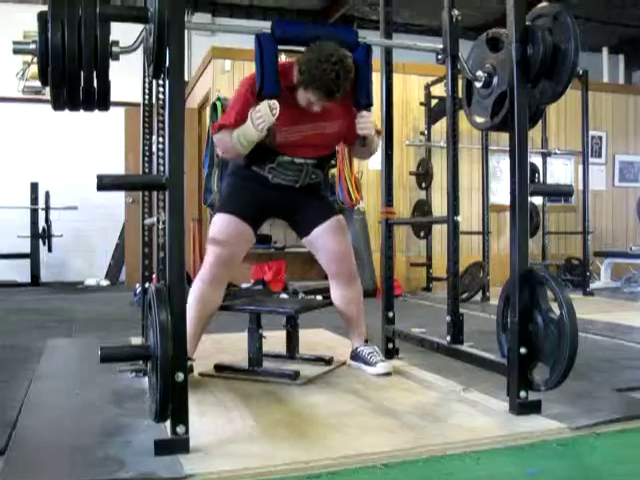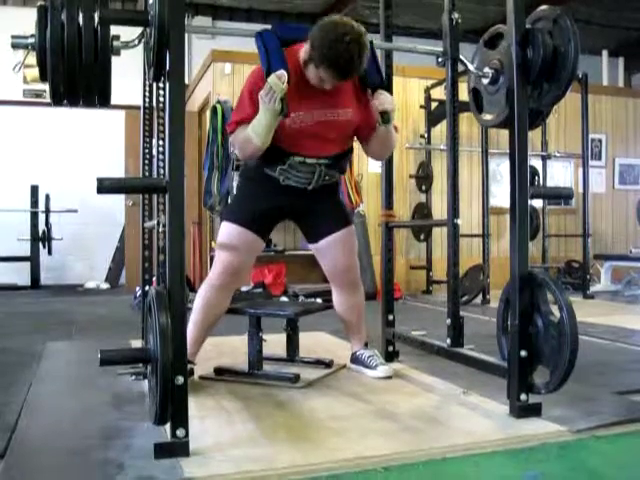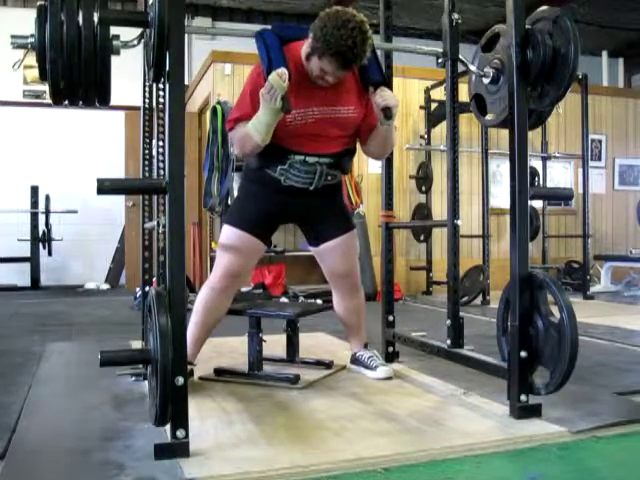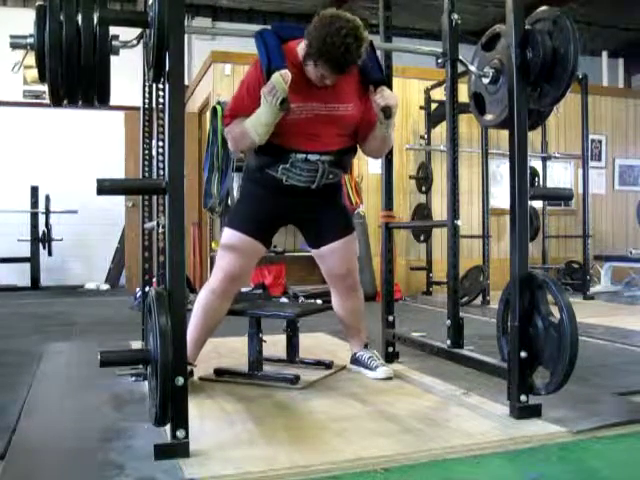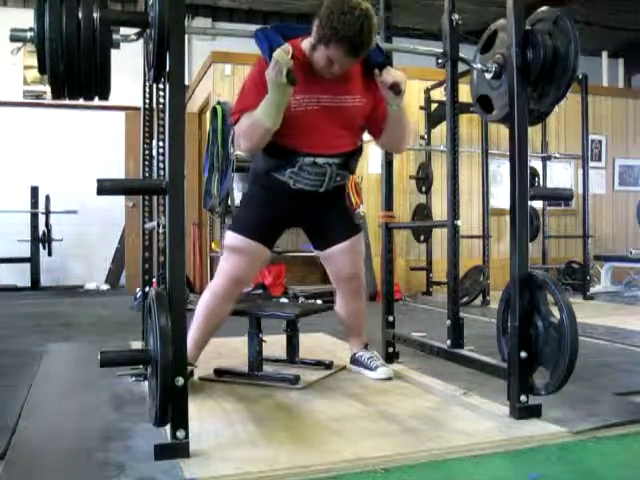
dt=0.7s
person 1, frame 1
left shoulder: (345, 96)
right shoulder: (261, 85)
left elbow: (361, 152)
right elbow: (223, 148)
left wrist: (368, 137)
right wrist: (252, 130)
left hip: (307, 187)
right hip: (252, 181)
left knee: (344, 265)
right knee: (216, 263)
left ankle: (360, 346)
right ankle: (183, 355)
person 1, frame 2
left shoulder: (357, 85)
right shoulder: (271, 74)
left elbow: (378, 152)
right elbow: (242, 149)
left wrist: (384, 121)
right wrist: (268, 114)
left hip: (321, 190)
right hip: (264, 183)
left knee: (347, 275)
right knee: (225, 272)
left ankle: (359, 350)
right ankle: (185, 358)
person 1, frame 3
left shoulder: (360, 82)
right shoulder: (274, 70)
left elbow: (377, 150)
right elbow: (241, 146)
left wrist: (386, 119)
right wrist: (268, 111)
left hip: (324, 191)
right hip: (266, 186)
left knee: (348, 277)
right knee: (225, 275)
left ankle: (360, 351)
right ankle: (183, 360)
person 1, frame 4
left shoulder: (359, 81)
right shoulder: (270, 67)
left elbow: (375, 149)
right elbow: (235, 140)
left wrist: (385, 120)
right wrist: (268, 112)
left hip: (324, 193)
right hip: (266, 187)
left knee: (346, 278)
right knee: (225, 277)
left ankle: (359, 351)
right ankle: (182, 363)
person 1, frame 5
left shoulder: (368, 77)
right shoulder: (276, 64)
left elbow: (395, 144)
right elbow: (247, 142)
left wrist: (395, 101)
right wrist: (277, 92)
left hip: (328, 194)
right hip: (272, 188)
left knee: (351, 279)
right knee: (230, 279)
left ankle: (360, 352)
right ankle: (184, 361)
